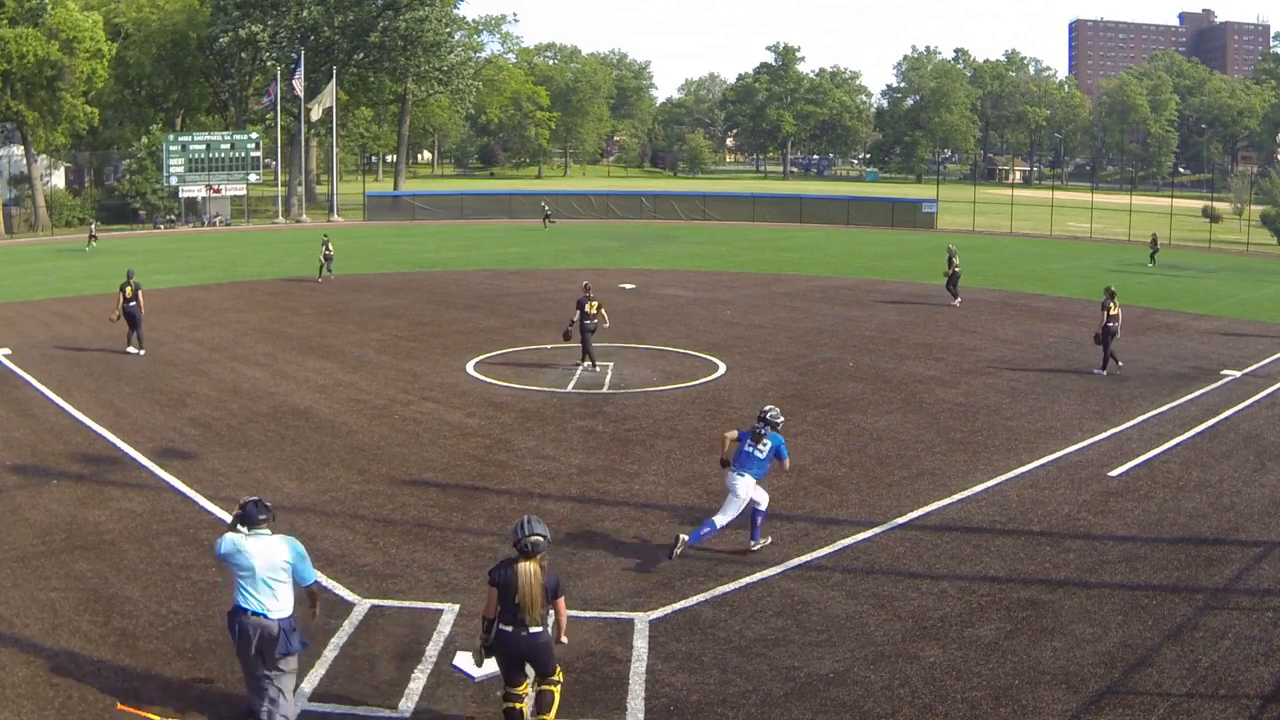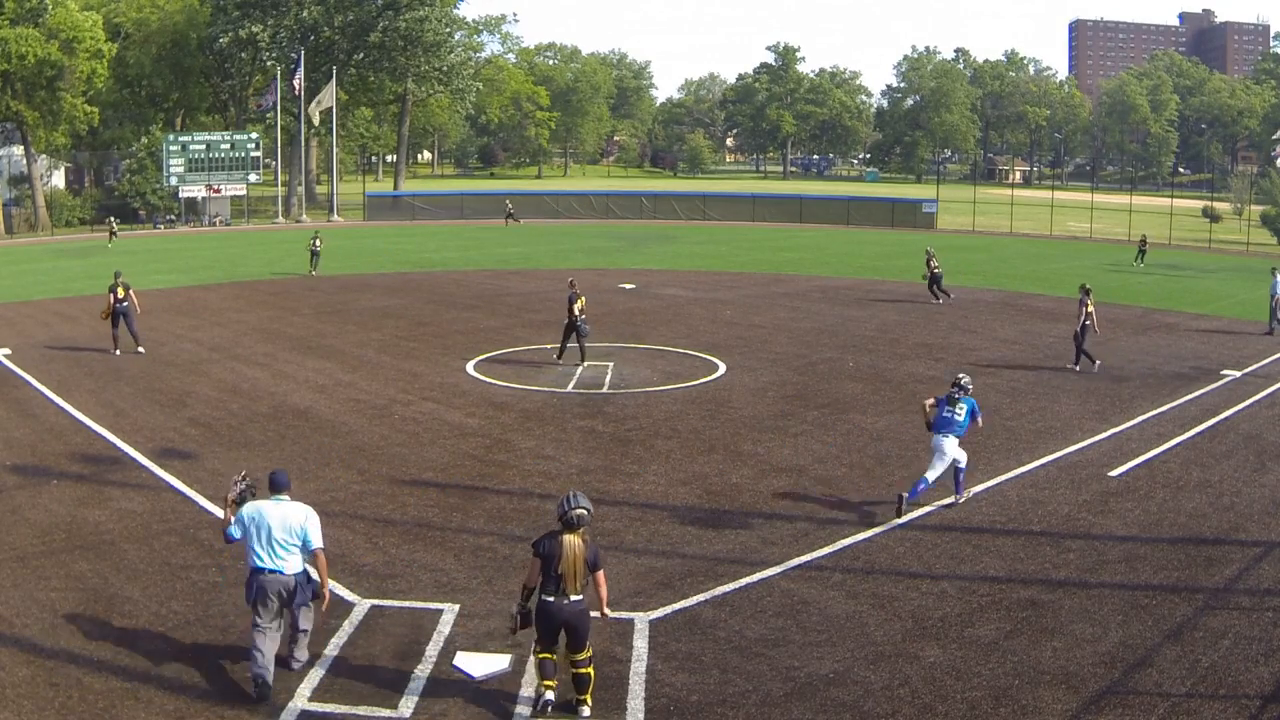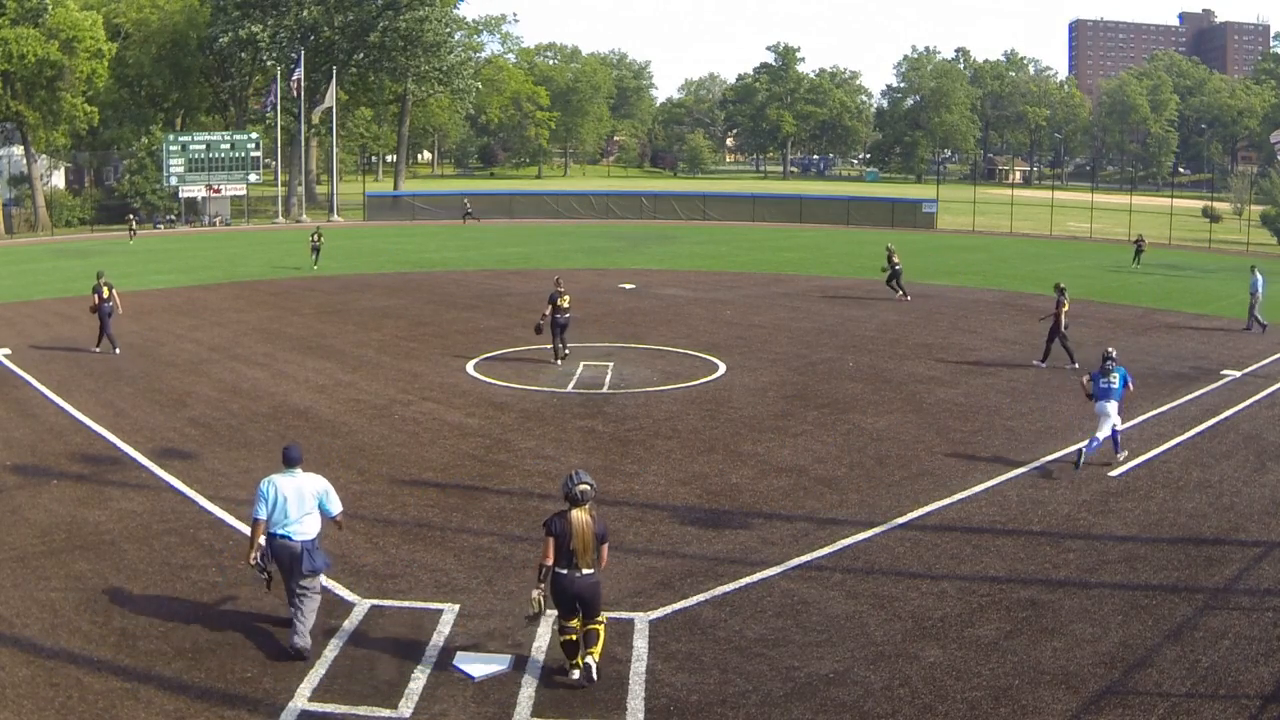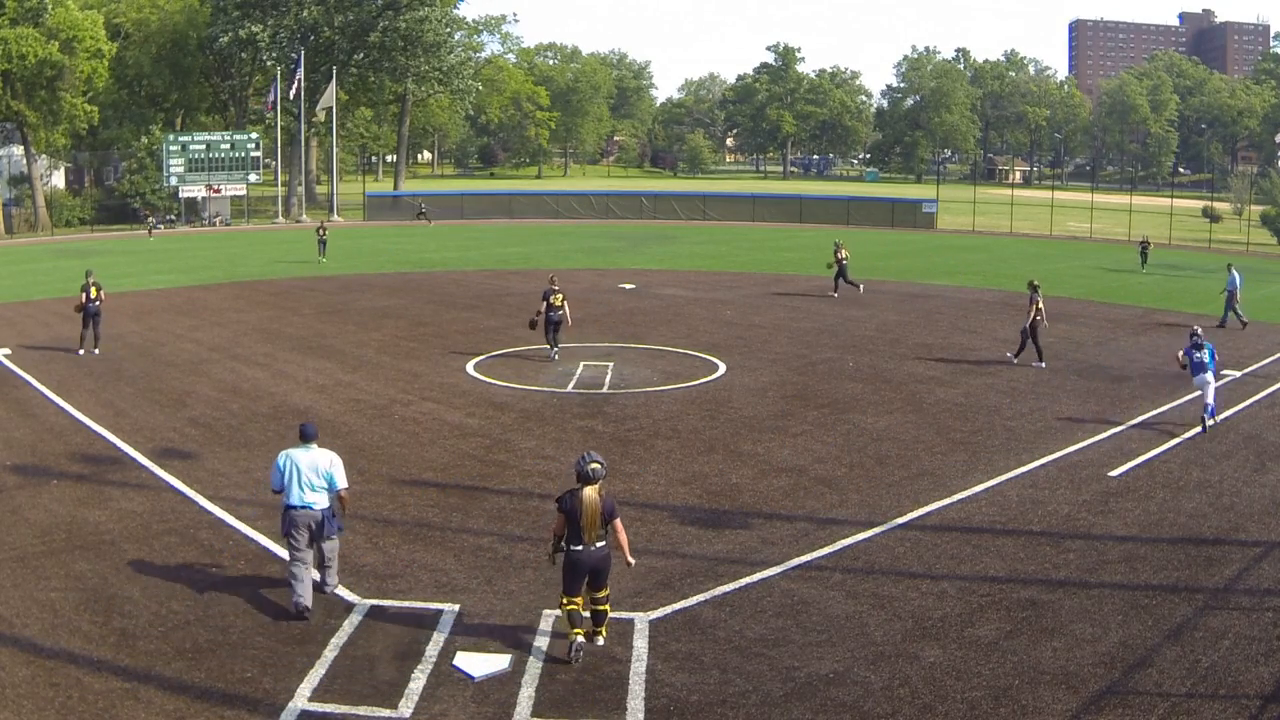
dt=0.5s
person 1, frame 1
left shoulder: (234, 545)
right shoulder: (289, 546)
left elbow: (219, 548)
right elbow: (310, 586)
left wrist: (234, 524)
right wrist: (314, 606)
left hip: (246, 621)
right hip: (280, 622)
left knee: (252, 667)
right knee: (281, 677)
person 1, frame 2
left shoulder: (251, 510)
right shoulder: (305, 512)
left elbow: (229, 536)
right elbow: (317, 552)
left wrist: (229, 508)
right wrist: (325, 585)
left hip: (263, 580)
right hip: (293, 579)
left knee: (264, 628)
right knee: (301, 620)
left ankle: (261, 672)
right ankle: (297, 657)
person 1, frame 3
left shoulder: (268, 483)
right shoulder: (318, 483)
left elbow: (259, 520)
right elbow: (337, 518)
left wrist: (253, 549)
right wrist: (340, 525)
left hip: (278, 544)
right hip: (306, 546)
left knee: (291, 585)
right knee: (308, 593)
left ankle: (299, 622)
right ankle: (299, 640)
person 1, frame 4
left shoulder: (285, 457)
right shoulder: (330, 458)
left elbow: (276, 489)
right elbow: (342, 493)
right wrist: (345, 508)
left hip: (295, 515)
right hip: (321, 514)
left knee: (299, 560)
right knee: (327, 550)
left ankle: (301, 600)
right ankle: (329, 582)
person 2, frame 1
left shoulder: (502, 571)
right shoulder: (550, 575)
left elbow: (491, 610)
right elbow: (560, 611)
left wrist: (485, 638)
right wrist: (560, 634)
left hip: (507, 638)
right hip: (537, 640)
left knee: (513, 689)
right knee: (549, 681)
person 2, frame 2
left shoulder: (546, 542)
right shoulder: (590, 548)
left elbow: (532, 578)
right elbow: (600, 584)
left wrist: (523, 602)
right wrist: (604, 607)
left hip: (547, 608)
right hip: (577, 609)
left knee: (545, 649)
right knee: (580, 656)
left ankle: (548, 691)
person 2, frame 3
left shoulder: (556, 521)
right shoulder: (598, 523)
left elbow: (548, 558)
right elbow: (603, 556)
left wrist: (540, 584)
left hip: (562, 580)
right hip: (589, 581)
left knee: (568, 622)
right knee: (593, 621)
left ankle: (573, 666)
right ankle: (590, 659)
person 2, frame 4
left shoulder: (568, 498)
right shoulder: (607, 502)
left elbow: (559, 529)
right elbow: (619, 531)
left wrist: (555, 547)
right wrist: (627, 556)
left hip: (575, 556)
right hip: (600, 554)
left knee: (571, 598)
right knee: (599, 594)
left ankle: (577, 636)
right ankle: (598, 634)
